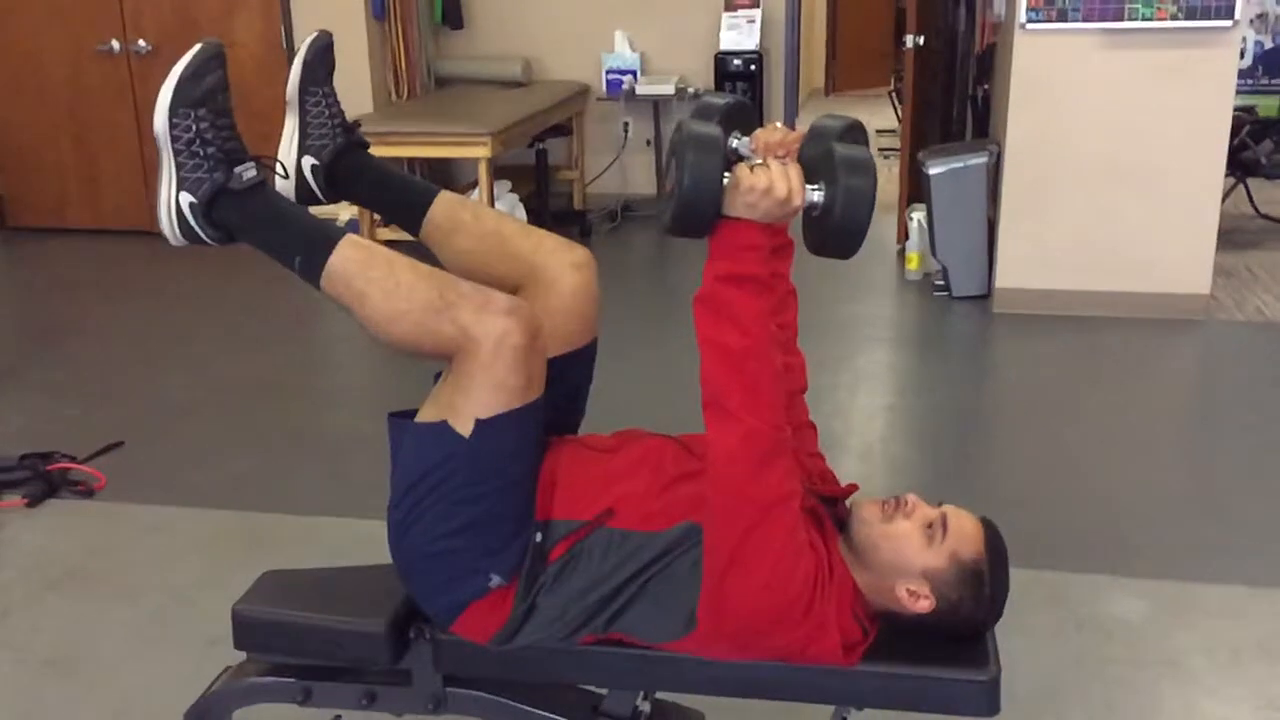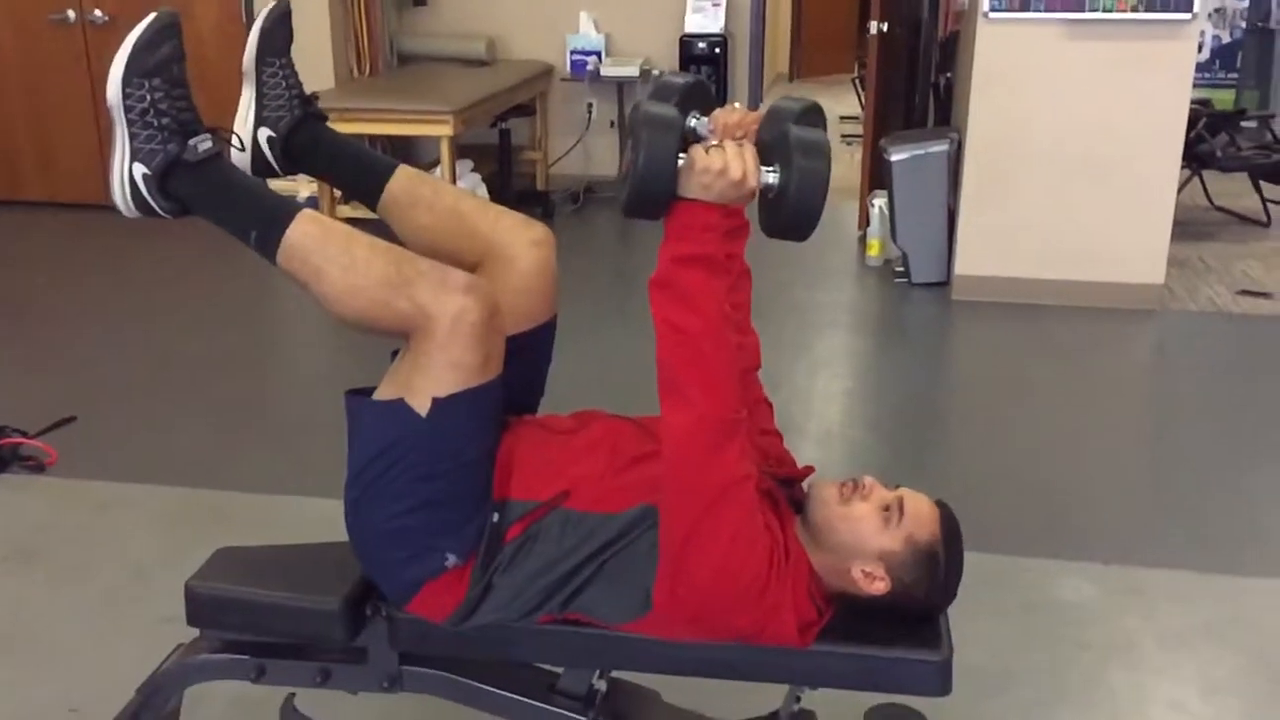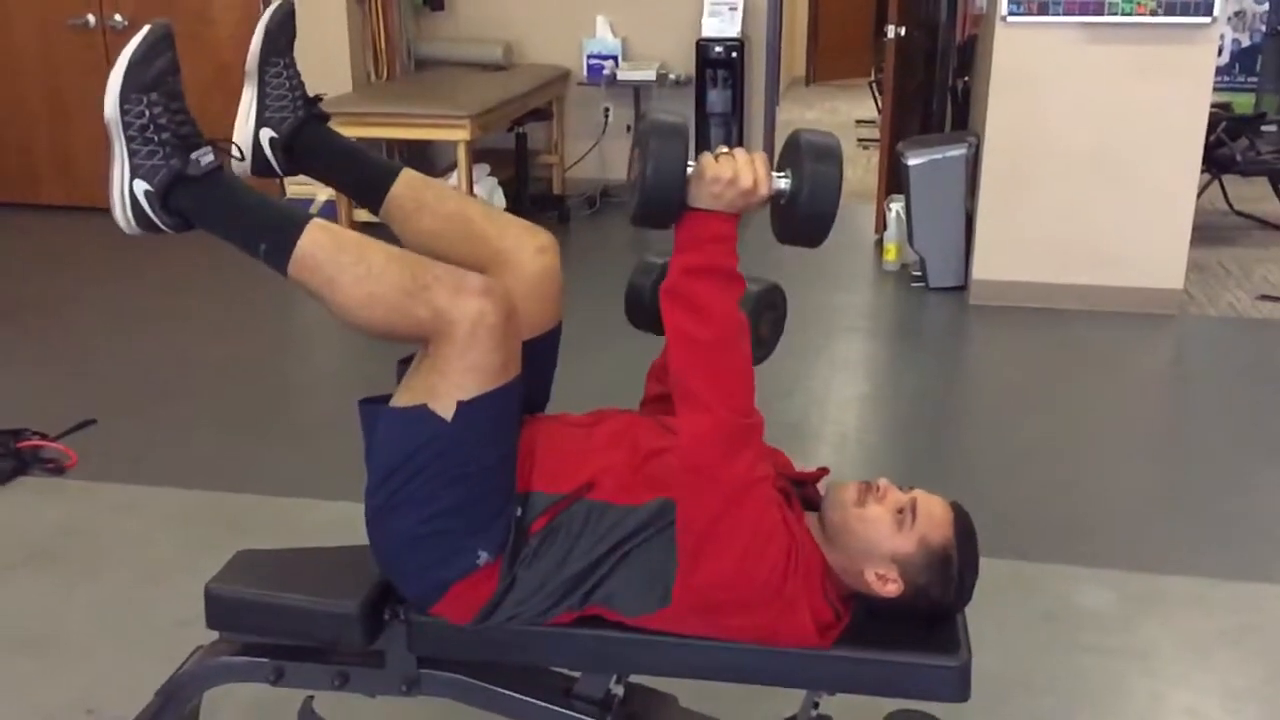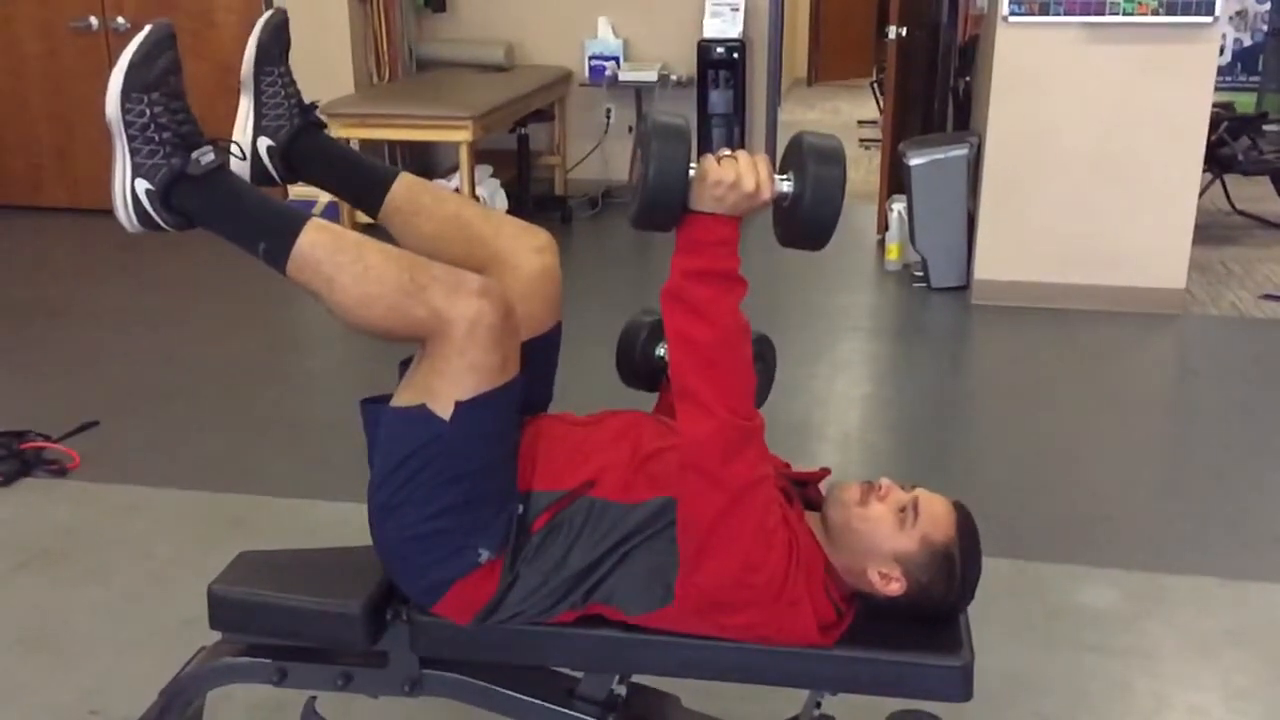
dt=0.7s
person 1, frame 1
left shoulder: (792, 603)
right shoulder: (816, 507)
left elbow: (747, 426)
right elbow: (773, 394)
left wrist: (747, 231)
right wrist: (767, 226)
left hip: (486, 575)
right hip: (534, 492)
left knee: (499, 324)
right knee: (563, 273)
left ankle: (226, 199)
right ankle: (332, 165)
person 1, frame 2
left shoulder: (749, 583)
right shoulder: (776, 493)
left elbow: (702, 411)
right elbow: (728, 380)
left wrist: (702, 212)
right wrist: (723, 210)
left hip: (441, 555)
right hip: (495, 470)
left knee: (456, 305)
right knee: (523, 251)
left ankle: (181, 171)
right ankle: (290, 137)
person 1, frame 3
left shoulder: (767, 580)
right shoulder: (779, 499)
left elbow: (717, 422)
right elbow: (676, 423)
left wrist: (710, 224)
right wrist: (692, 333)
left hip: (464, 555)
right hip: (505, 476)
left knee: (476, 308)
right knee: (528, 257)
left ankle: (181, 187)
right ankle: (290, 135)
person 1, frame 4
left shoulder: (769, 579)
right shoulder: (782, 507)
left elbow: (718, 426)
right elbow: (703, 433)
left wrist: (711, 227)
left hip: (463, 552)
right hip: (510, 474)
left knee: (470, 308)
right knee: (526, 258)
left ankle: (183, 183)
right ankle: (289, 144)
